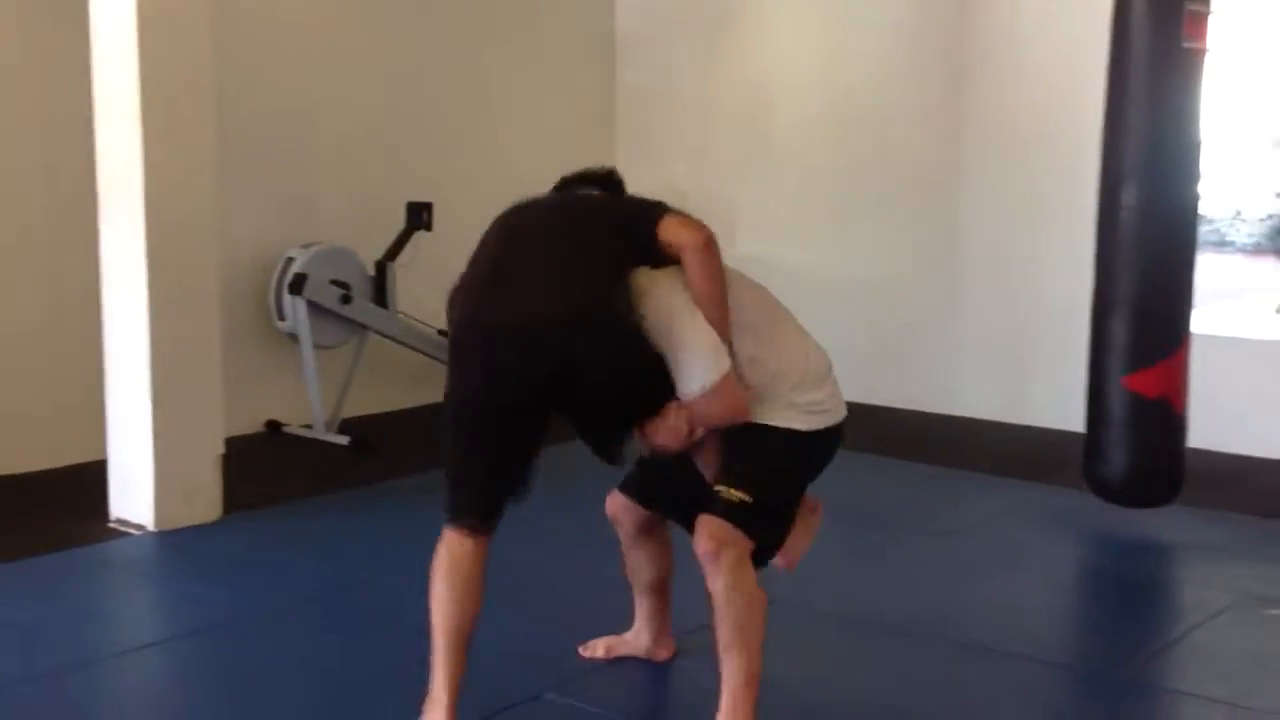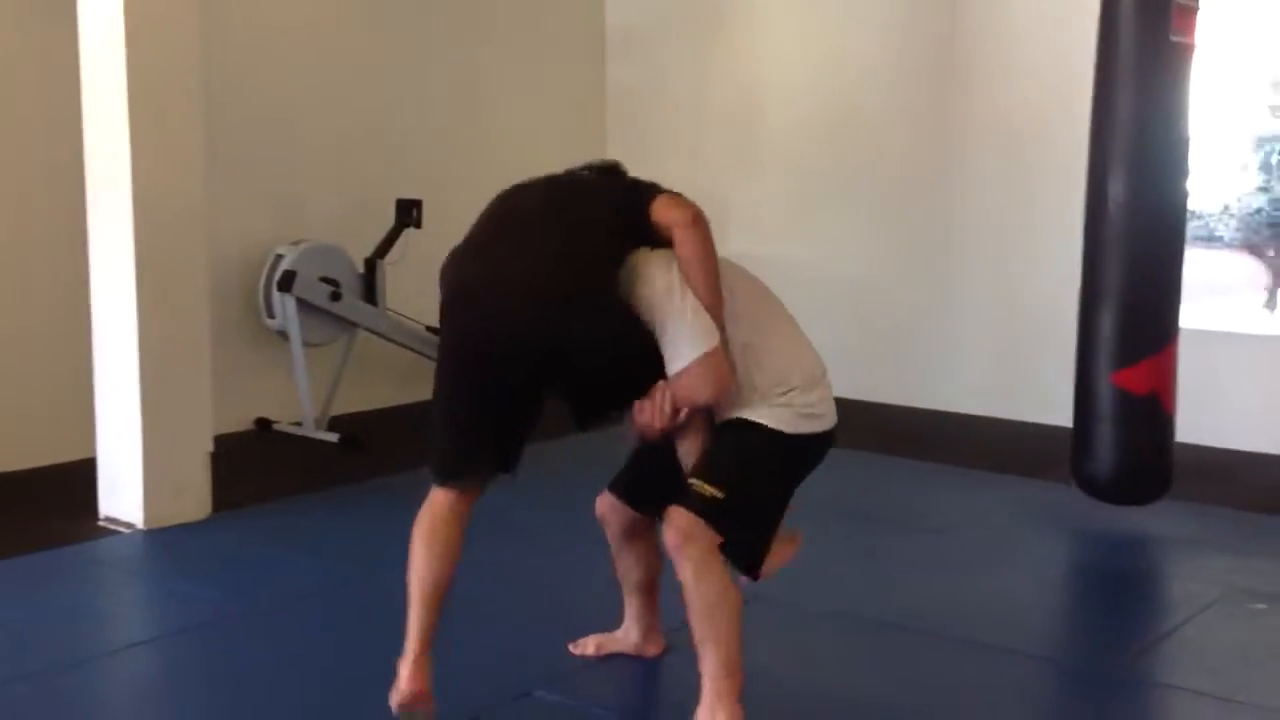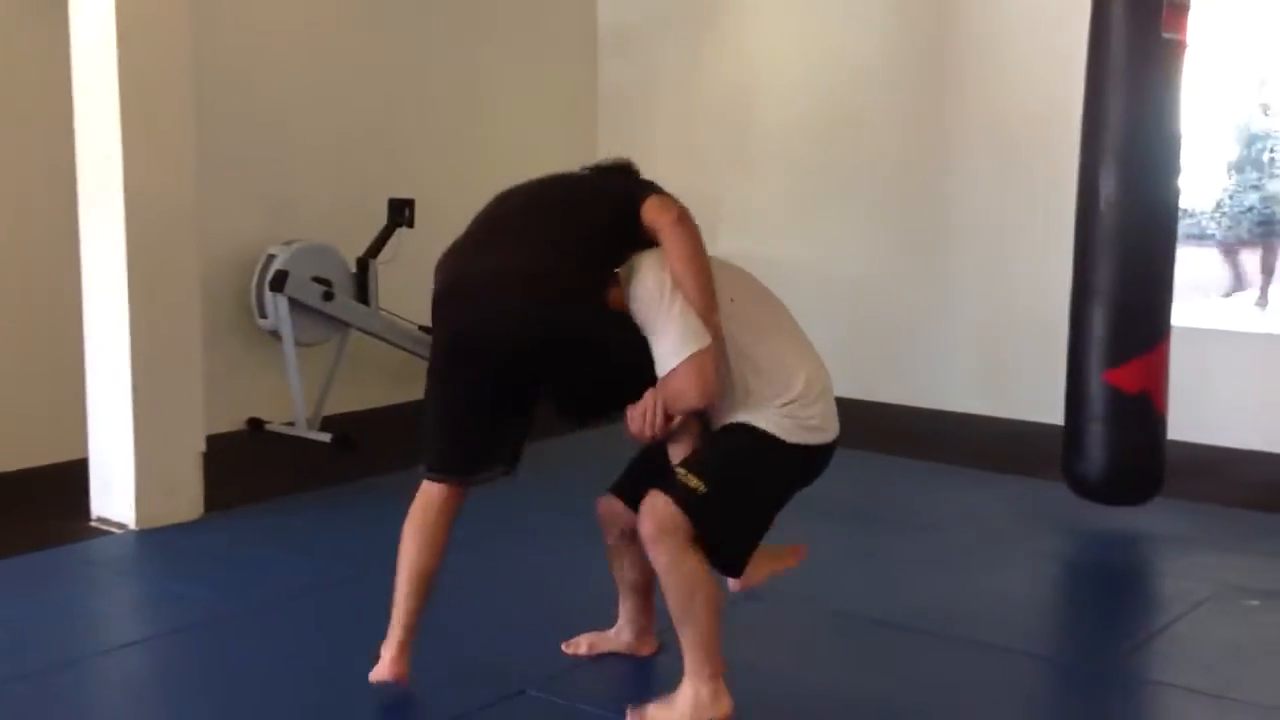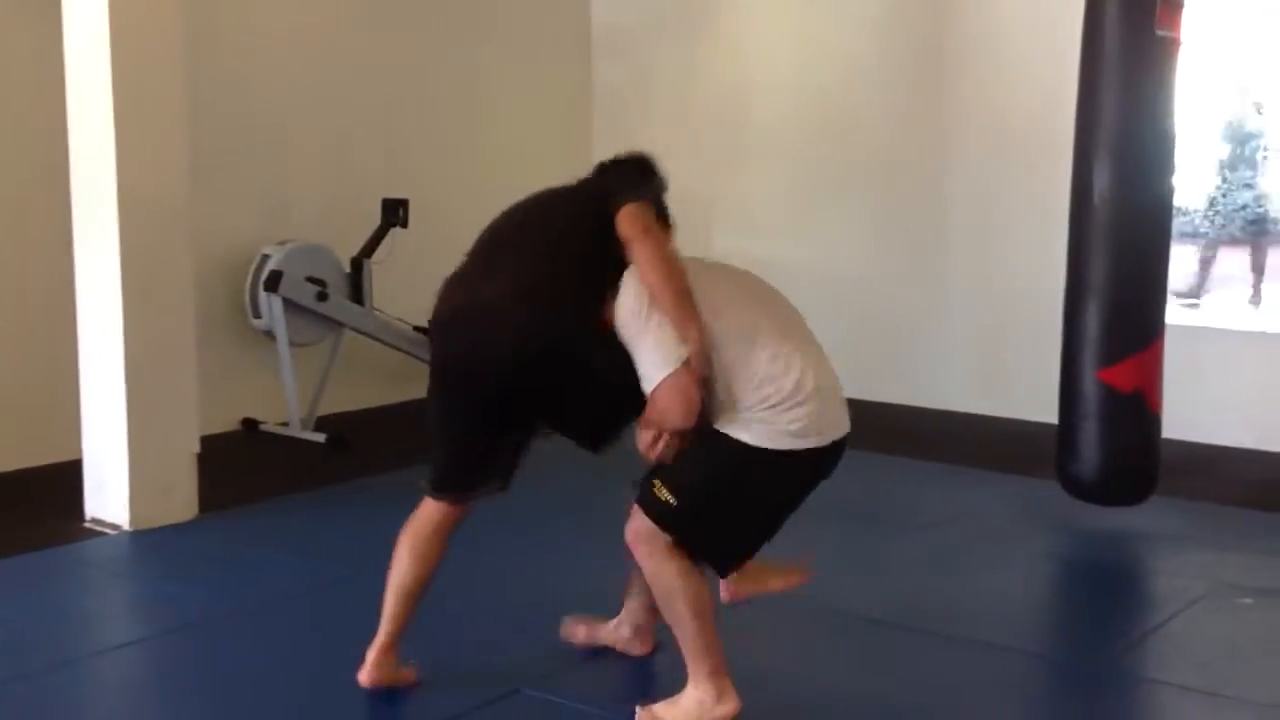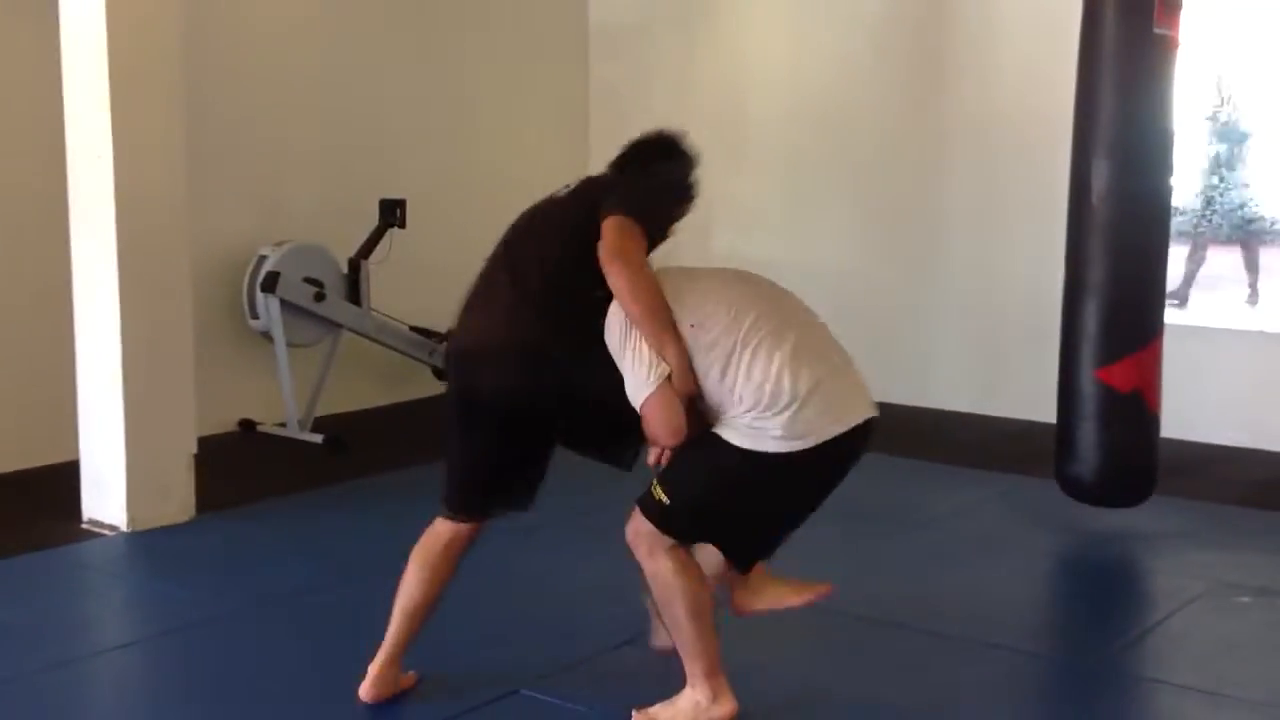
dt=0.1s
person 1, frame 1
left shoulder: (515, 223)
right shoulder: (625, 213)
right elbow: (696, 242)
left hip: (484, 338)
right hip: (584, 328)
left knee: (467, 525)
person 1, frame 2
left shoulder: (517, 204)
right shoulder: (625, 194)
right elbow: (686, 221)
left hip: (476, 305)
right hip: (571, 302)
left knee: (453, 490)
left ankle: (414, 667)
person 1, frame 3
left shoulder: (535, 199)
right shoulder: (629, 192)
right elbow: (675, 226)
right wrist: (710, 334)
left hip: (464, 300)
right hip: (551, 303)
left knee: (444, 486)
left ankle: (395, 649)
person 1, frame 4
left shoulder: (548, 210)
right shoulder: (625, 195)
right elbow: (641, 237)
right wrist: (695, 344)
left hip: (462, 329)
right hip: (542, 330)
left knee: (444, 502)
left ankle: (381, 656)
person 1, frame 5
left shoulder: (573, 202)
right shoulder: (636, 196)
right elbow: (617, 255)
right wrist: (677, 358)
left hip: (474, 356)
right hip: (546, 356)
left knee: (458, 523)
left ankle: (382, 669)
person 2, frame 1
left shoulder: (657, 300)
right shoulder: (627, 302)
left elbow: (725, 402)
left wrist: (669, 419)
right wrist: (677, 423)
left hip: (795, 415)
right hip: (740, 411)
left knee: (716, 539)
right knee: (627, 508)
right ankle: (651, 634)
person 2, frame 2
left shoulder: (653, 279)
right shoulder: (626, 281)
left elbow: (711, 382)
left wrist: (659, 399)
right wrist: (664, 405)
left hip: (784, 415)
right hip: (732, 407)
left knee: (687, 533)
right knee: (616, 508)
right ankle: (640, 630)
person 2, frame 3
left shoulder: (650, 280)
right shoulder: (655, 277)
left elbow: (696, 385)
left wrist: (649, 401)
right wrist: (663, 405)
left hip: (786, 425)
right hip: (746, 413)
left knee: (660, 521)
right knee: (617, 509)
right ankle: (634, 630)
person 2, frame 4
left shoulder: (633, 296)
left elbow: (678, 406)
left wrist: (652, 420)
right wrist: (664, 429)
left hip: (781, 430)
right hip: (809, 418)
left knee: (648, 534)
right knee: (656, 517)
right ankle: (633, 626)
person 2, frame 5
left shoulder: (625, 314)
right shoulder: (700, 286)
left elbow: (667, 427)
left wrist: (668, 442)
left hip: (788, 433)
right hip: (850, 415)
left knee: (651, 534)
